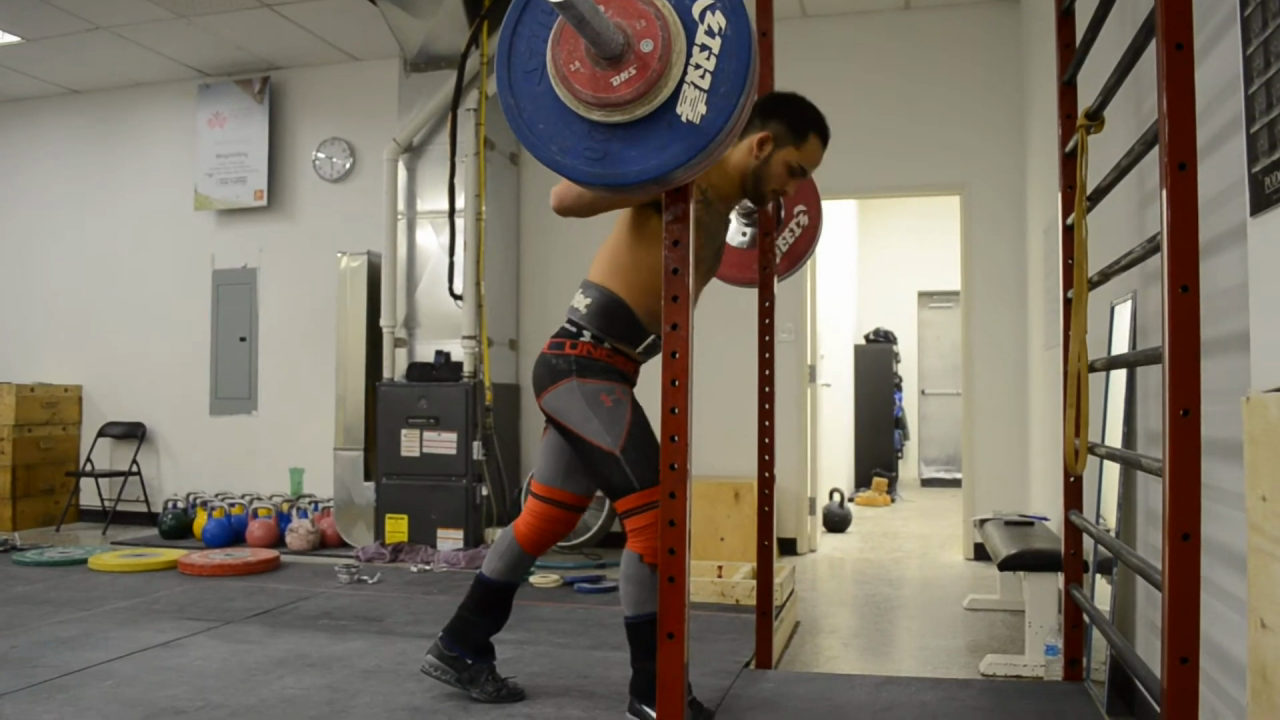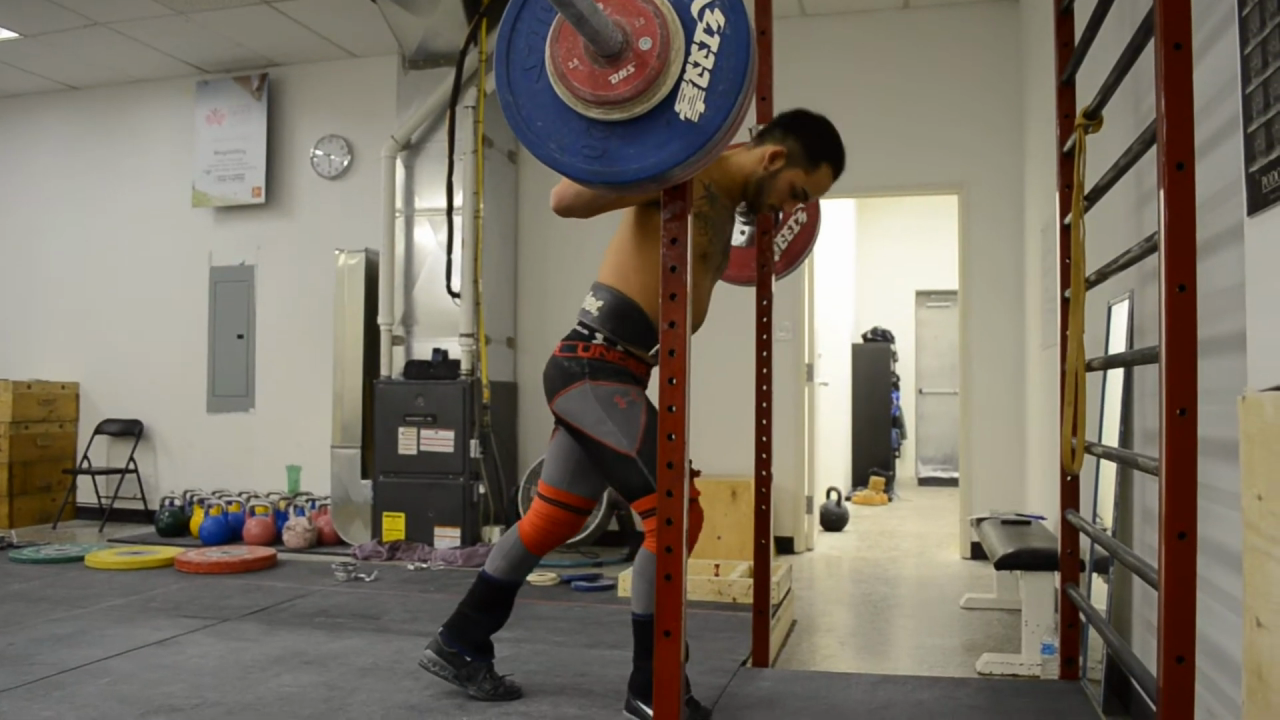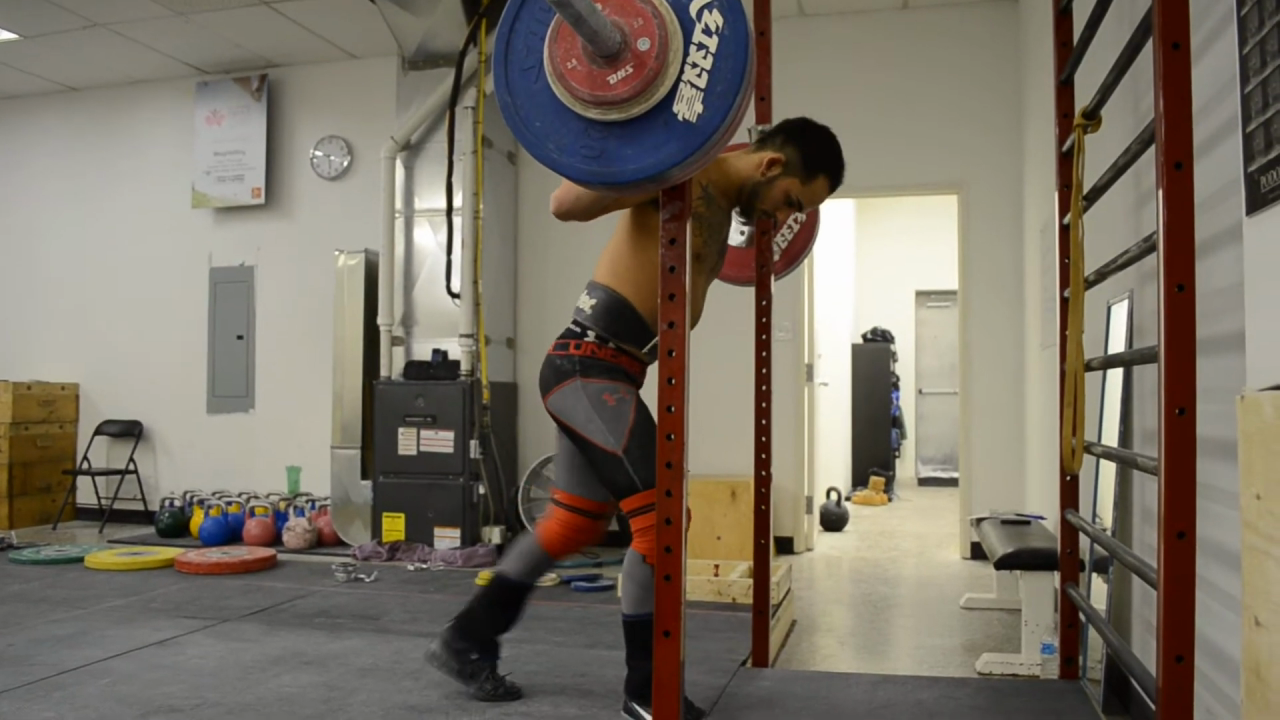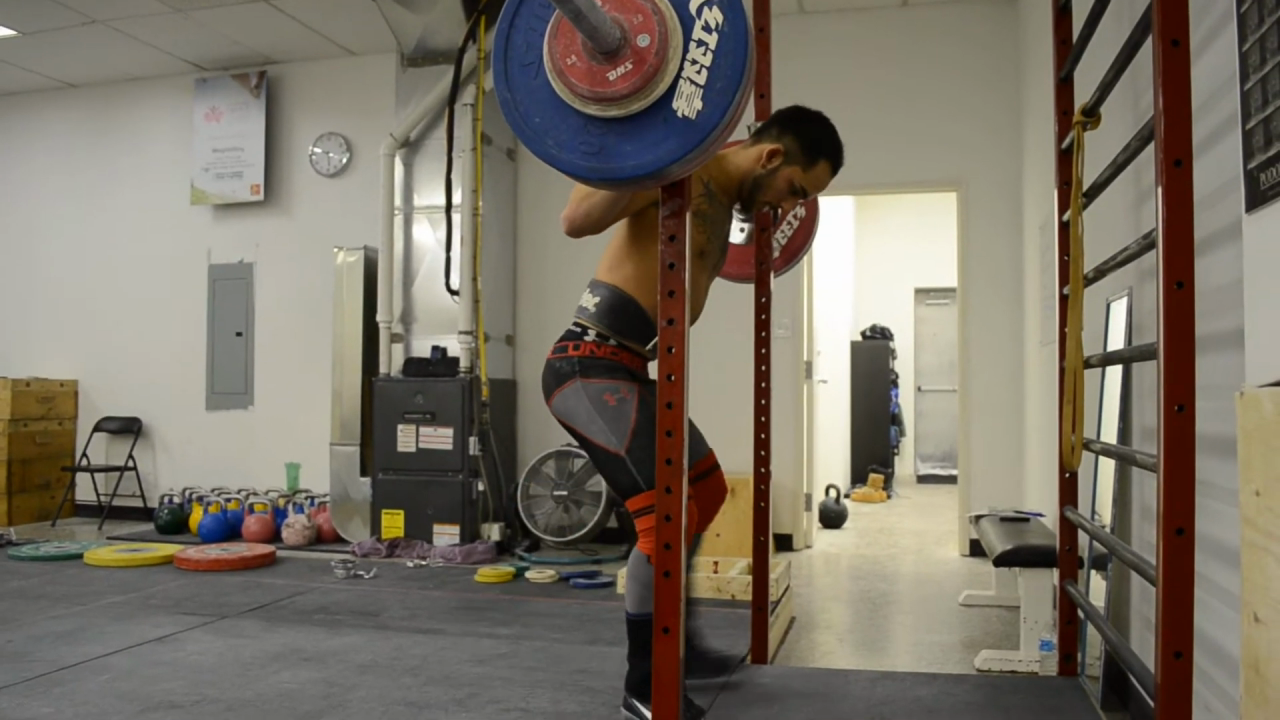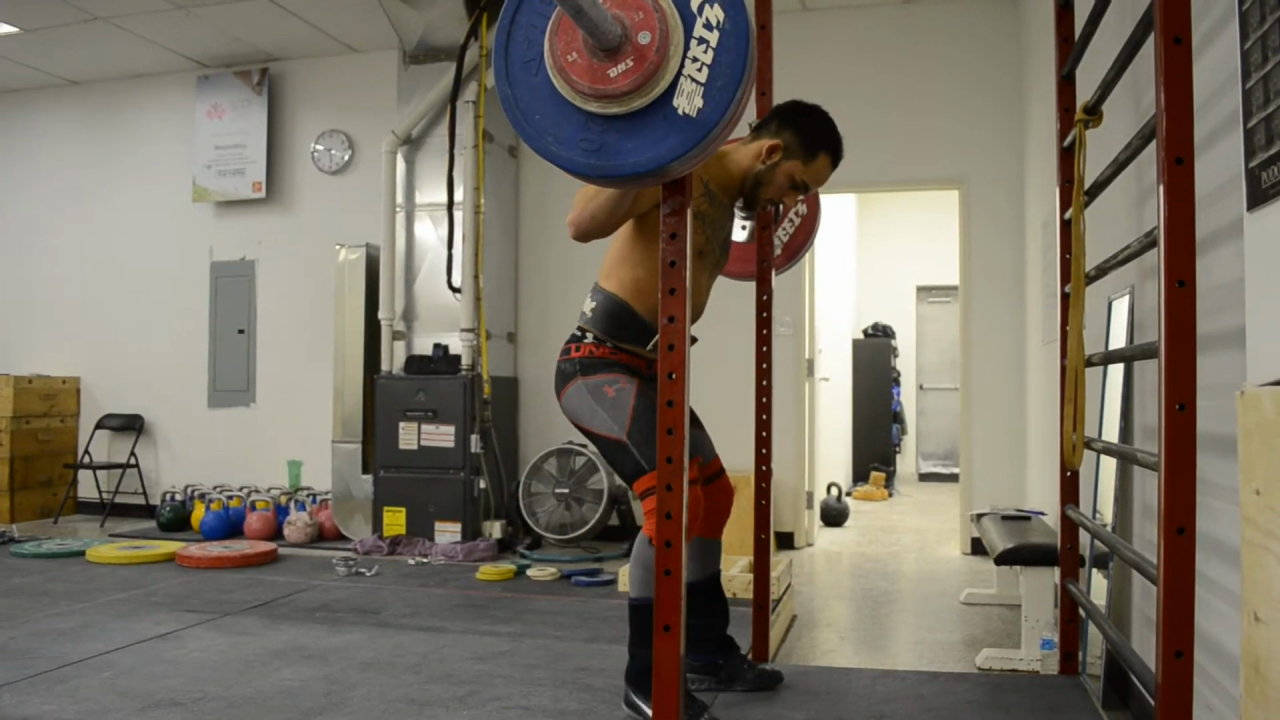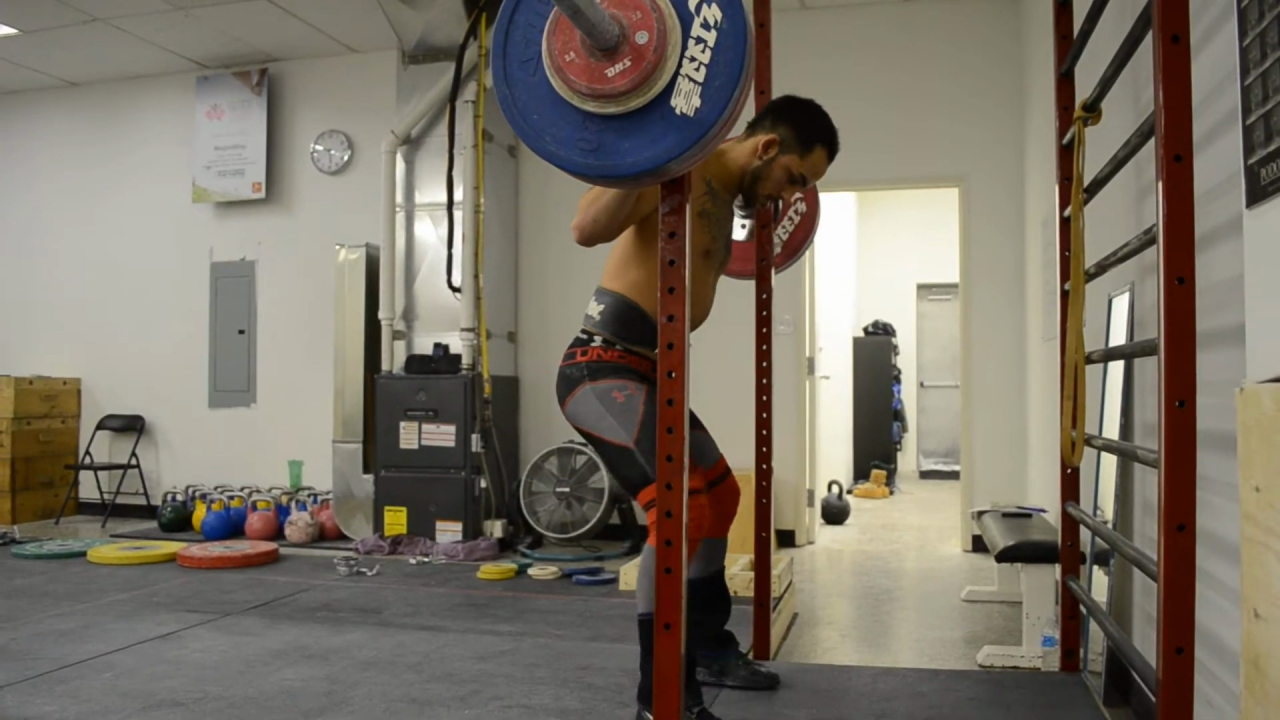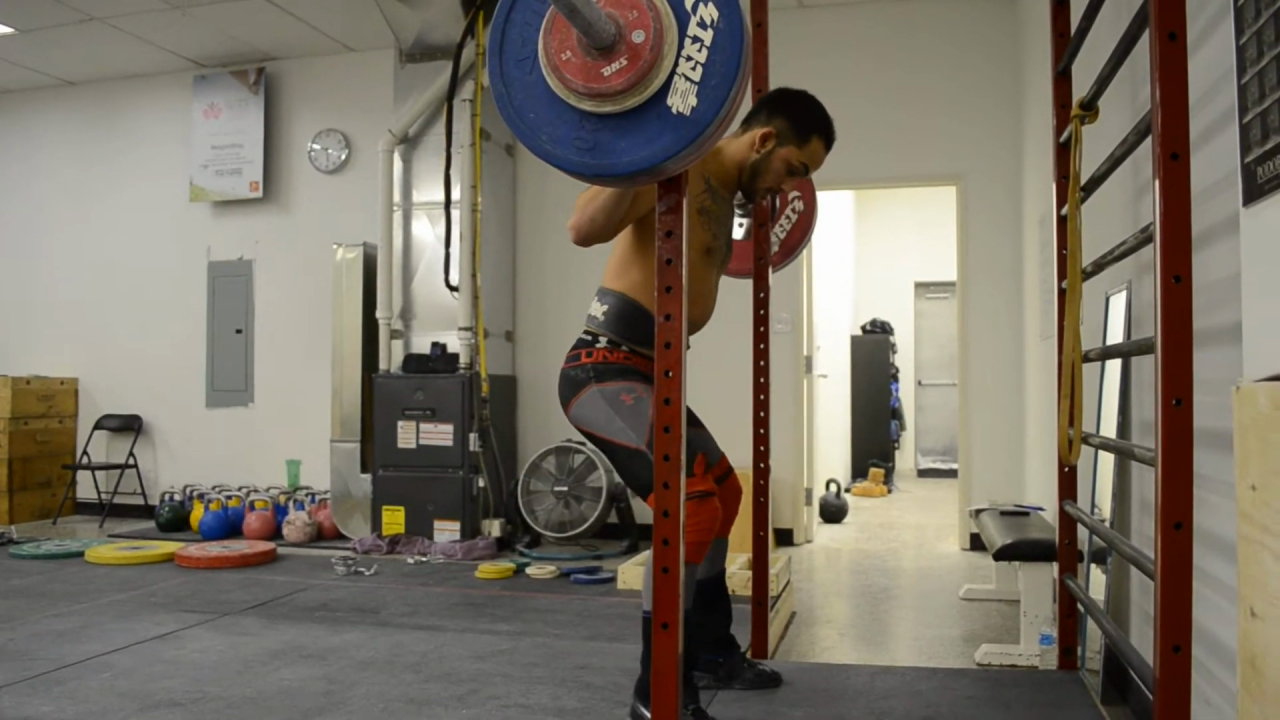
dt=0.3s
person 1, frame 1
left shoulder: (717, 201)
right elbow: (565, 199)
left hip: (591, 368)
right hip: (581, 364)
left knee: (547, 519)
right knee: (654, 514)
left ankle: (459, 650)
person 1, frame 2
left shoulder: (722, 200)
right elbow: (565, 199)
left hip: (602, 371)
right hip: (594, 366)
left knee: (553, 517)
left ankle: (458, 645)
person 1, frame 3
left shoulder: (719, 206)
right shoulder: (686, 173)
right elbow: (566, 205)
left hip: (608, 372)
right hip: (587, 366)
left knee: (575, 525)
right knee: (656, 517)
left ankle: (466, 641)
person 1, frame 4
left shoulder: (721, 197)
right elbow: (576, 218)
left hip: (620, 368)
right hip: (591, 364)
left knee: (704, 488)
right knee: (663, 514)
left ankle: (675, 643)
person 1, frame 5
left shoulder: (724, 196)
right elbow: (583, 222)
left hip: (639, 367)
right hip: (598, 364)
left knee: (711, 497)
left ankle: (708, 656)
person 1, frame 6
left shoulder: (722, 193)
right shoulder: (681, 167)
right elbow: (587, 227)
left wrist: (754, 218)
left hip: (639, 369)
right hip: (602, 368)
left knee: (717, 494)
right knee: (678, 510)
left ankle: (708, 647)
person 1, frame 7
left shoulder: (721, 192)
right shoulder: (680, 167)
right elbow: (583, 228)
left hip: (640, 371)
right hip: (604, 369)
left knee: (720, 495)
right knee: (692, 507)
left ankle: (710, 653)
